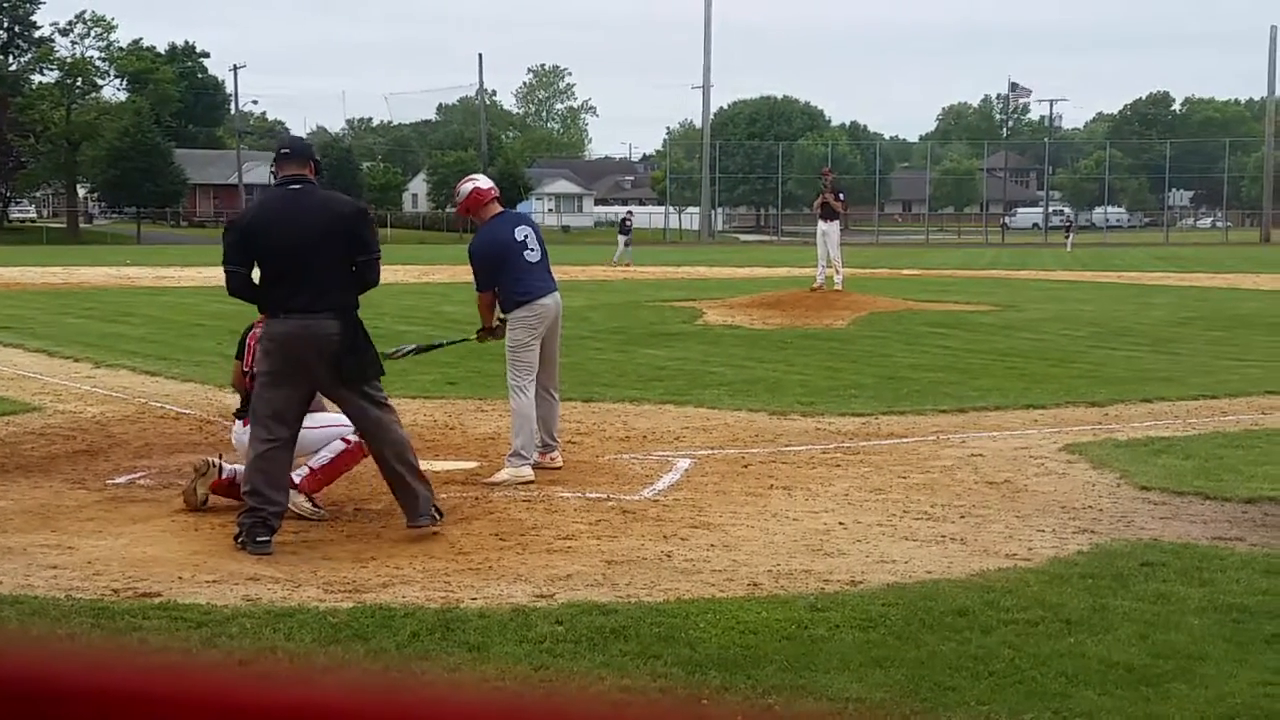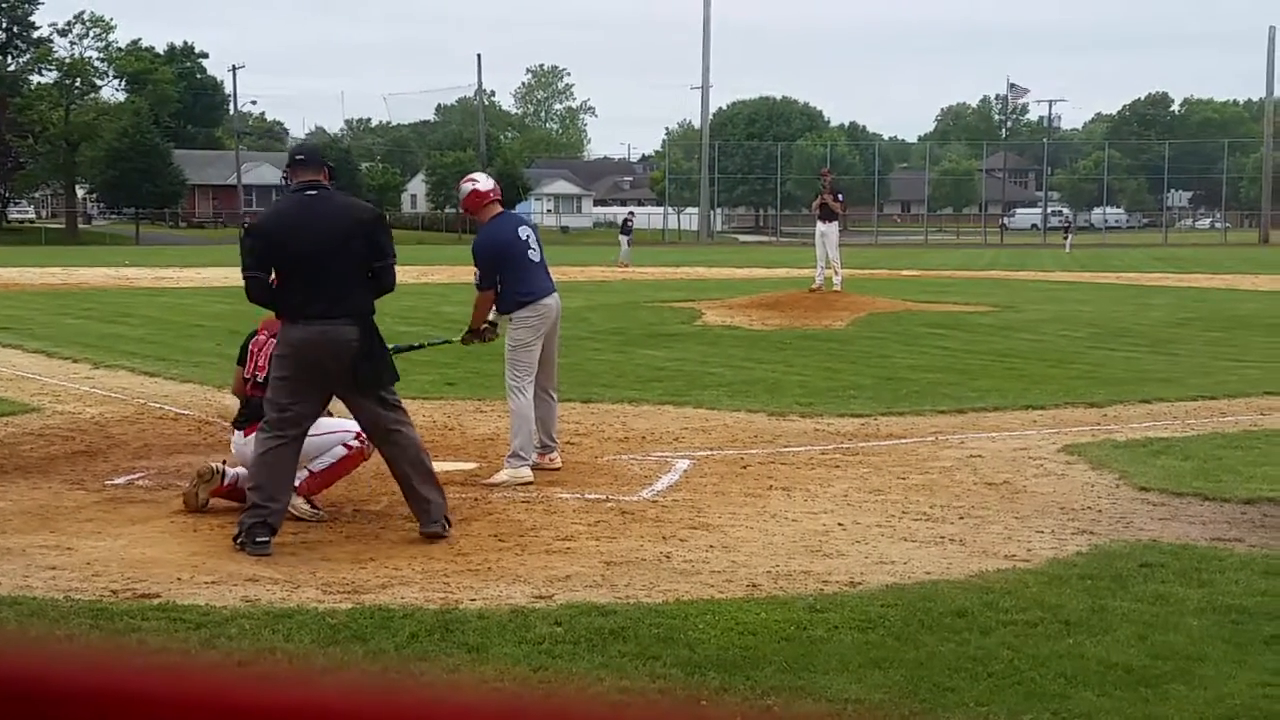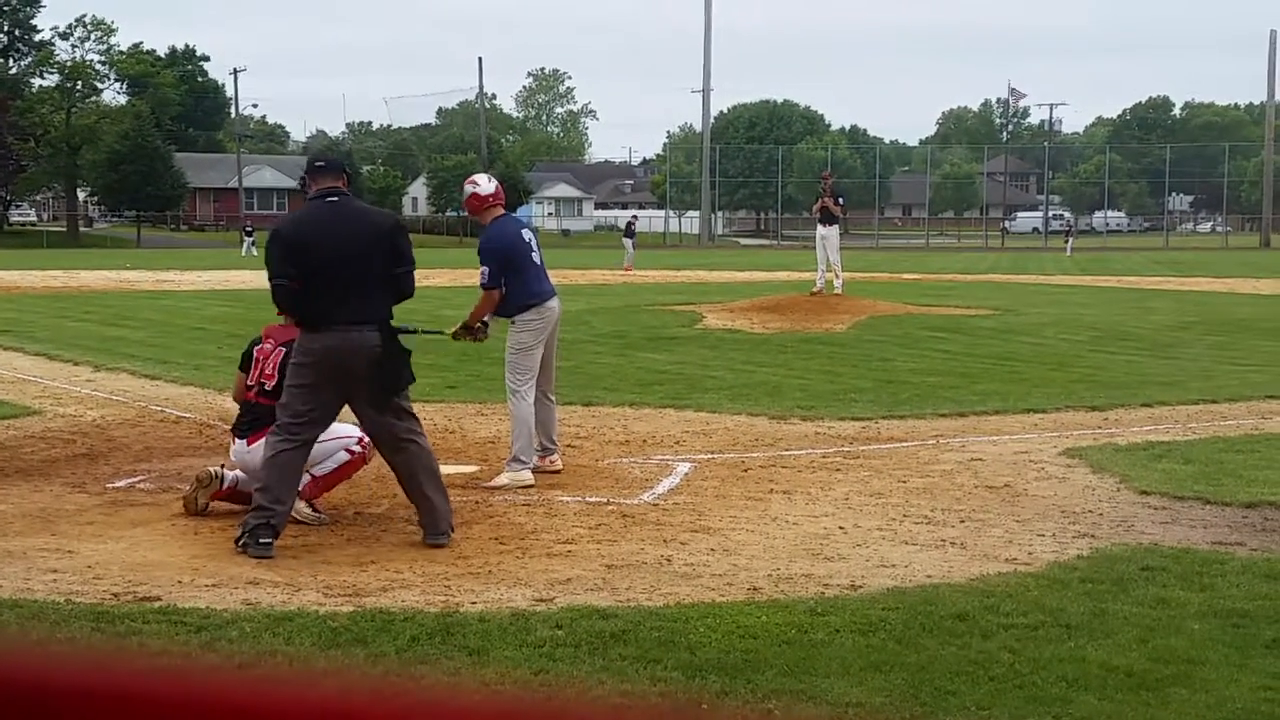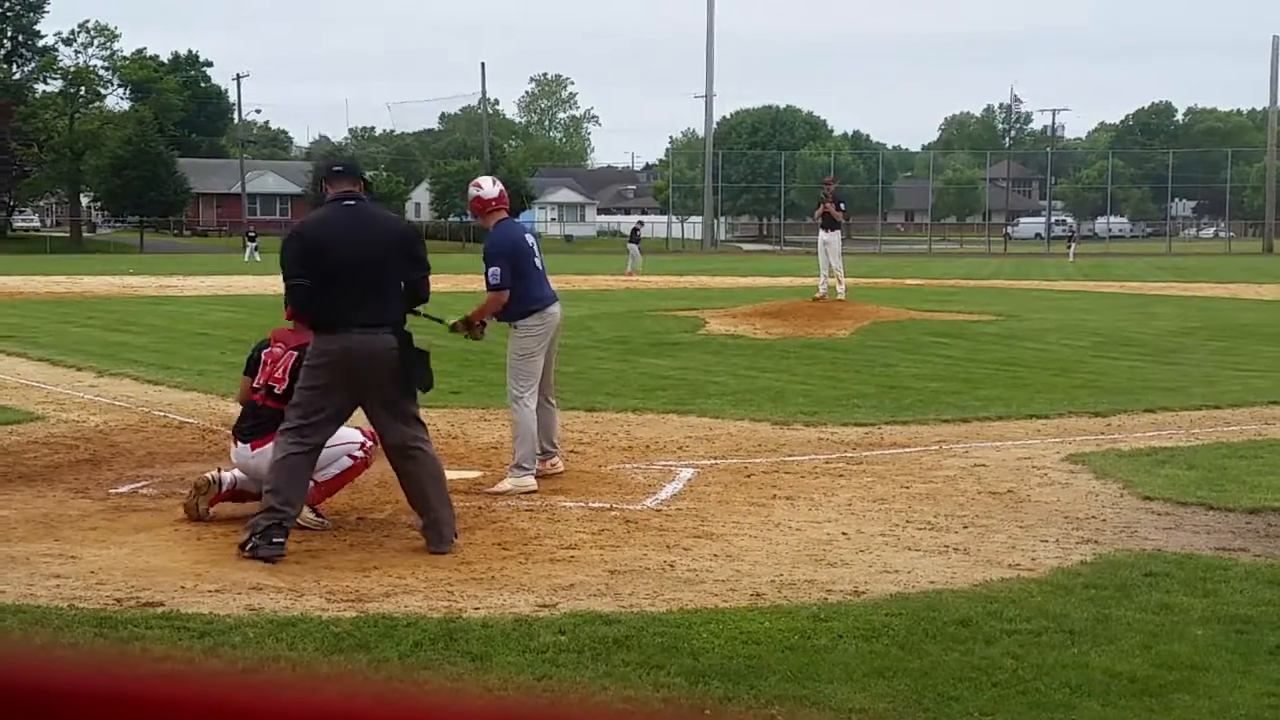
dt=0.1s
person 1, frame 1
left shoulder: (249, 217)
right shoulder: (348, 209)
left elbow: (237, 284)
right elbow: (369, 275)
left hip: (281, 333)
right hip: (337, 331)
left knee: (270, 431)
right knee: (378, 420)
left ankle: (256, 527)
right ankle: (421, 509)
person 1, frame 2
left shoulder: (266, 222)
right shoulder: (364, 214)
left elbow: (256, 290)
right elbow: (385, 281)
left hip: (298, 338)
right hip: (353, 337)
left knee: (277, 433)
right knee: (391, 425)
left ankle: (258, 528)
right ankle: (433, 515)
person 1, frame 3
left shoulder: (289, 229)
right shoulder: (385, 222)
left elbow: (285, 299)
right elbow: (404, 287)
left wrist: (313, 315)
left hip: (319, 344)
right hip: (373, 343)
left knee: (288, 435)
right knee: (403, 434)
left ankle: (261, 529)
right ankle: (438, 525)
person 1, frame 4
left shoulder: (304, 231)
right shoulder: (398, 227)
left elbow: (298, 301)
right elbow: (419, 292)
left wrist: (325, 317)
left hip: (332, 347)
right hip: (386, 347)
left knee: (297, 437)
right knee: (410, 440)
left ankle: (270, 531)
right ankle: (441, 531)
person 2, frame 1
left shoulder: (482, 242)
right shoulder: (524, 220)
left elbow: (486, 294)
left wrist: (487, 324)
right wrist: (499, 315)
left hip: (526, 312)
right hip: (551, 301)
left knee: (521, 387)
right knee: (546, 384)
left ankle: (519, 464)
right ankle: (548, 451)
person 2, frame 2
left shoulder: (484, 241)
right shoulder: (521, 223)
left elbow: (486, 293)
left wrist: (475, 327)
right wrist: (491, 318)
left hip: (526, 313)
right hip: (550, 301)
left knee: (520, 387)
right knee: (545, 384)
left ankle: (519, 465)
right ankle: (547, 452)
person 2, frame 3
left shoulder: (491, 239)
right shoulder: (518, 225)
left elbow: (493, 294)
left wrist: (470, 323)
right wrist: (483, 318)
left hip: (529, 316)
right hip: (549, 306)
left knee: (520, 391)
right knee: (543, 388)
left ankle: (520, 468)
right ankle: (548, 454)
person 2, frame 4
left shoulder: (496, 241)
right shoulder: (519, 230)
left elbow: (499, 296)
left wrist: (470, 320)
right wrist: (482, 317)
left hip: (530, 321)
right hip: (549, 311)
left knee: (522, 397)
right knee: (543, 392)
left ankle: (522, 474)
right ankle: (549, 457)
person 3, frame 1
left shoulder: (255, 328)
left elbow: (237, 382)
right wrist: (326, 412)
left hip: (243, 430)
right knee: (358, 433)
left ankle: (218, 474)
right ankle: (296, 486)
person 3, frame 2
left shoulder: (258, 333)
left elbow: (237, 388)
right wrist: (327, 419)
left hip: (241, 440)
right knee: (360, 437)
left ankle: (220, 480)
right ankle: (295, 489)
person 3, frame 3
left shoulder: (261, 340)
left elbow: (238, 395)
left hip: (241, 446)
right knee: (360, 441)
left ankle: (220, 483)
right ankle: (296, 493)
person 3, frame 4
left shoulder: (266, 344)
left elbow: (243, 398)
left hip: (241, 450)
right hip: (273, 450)
left knee: (268, 479)
right knee: (364, 444)
left ankle: (220, 484)
